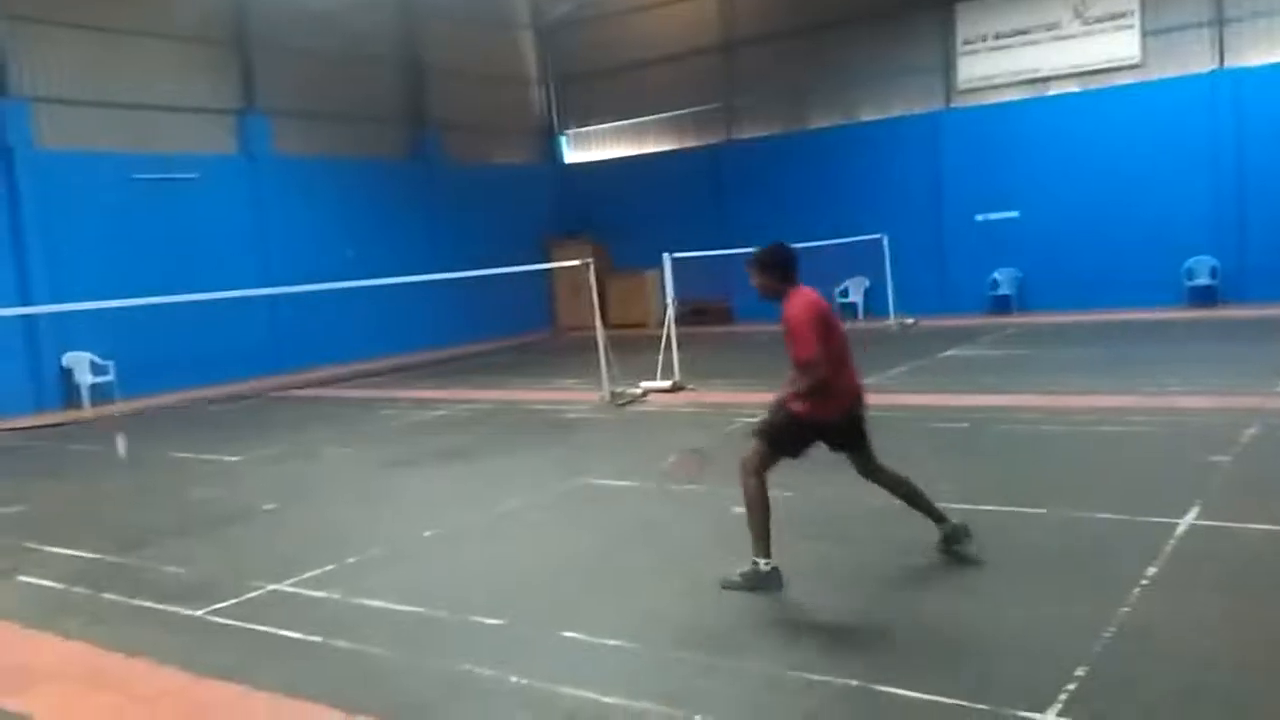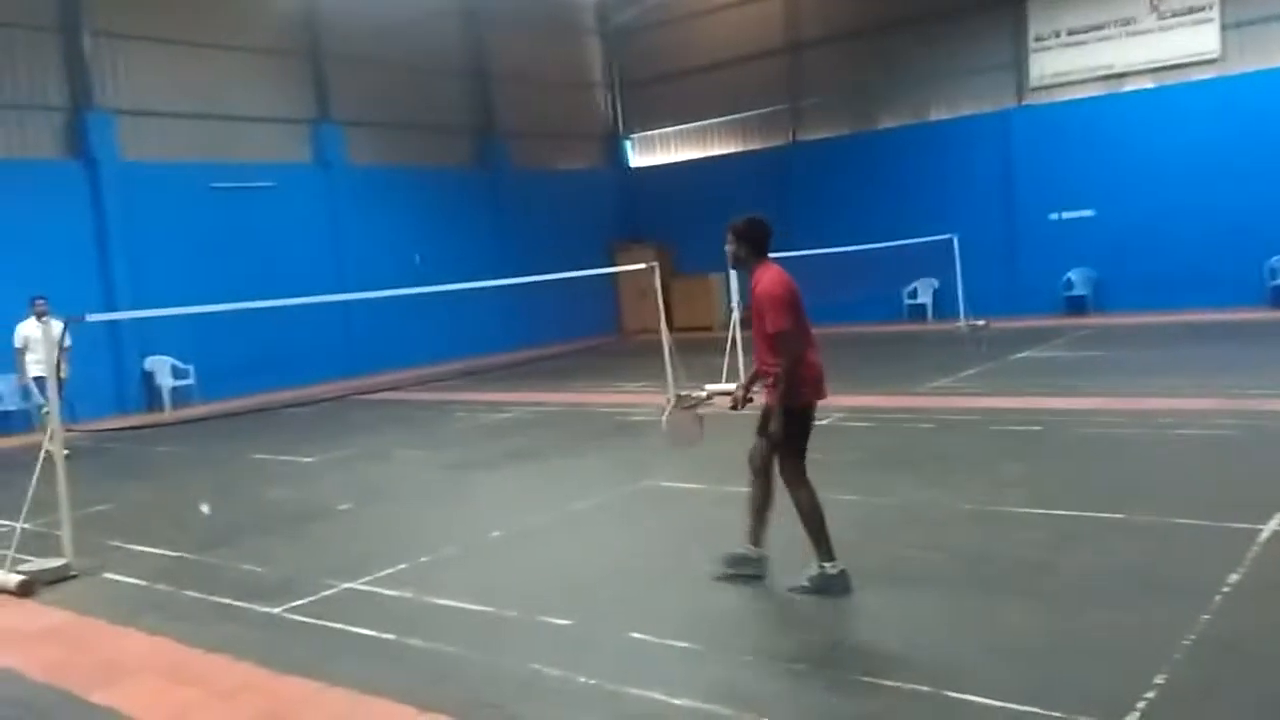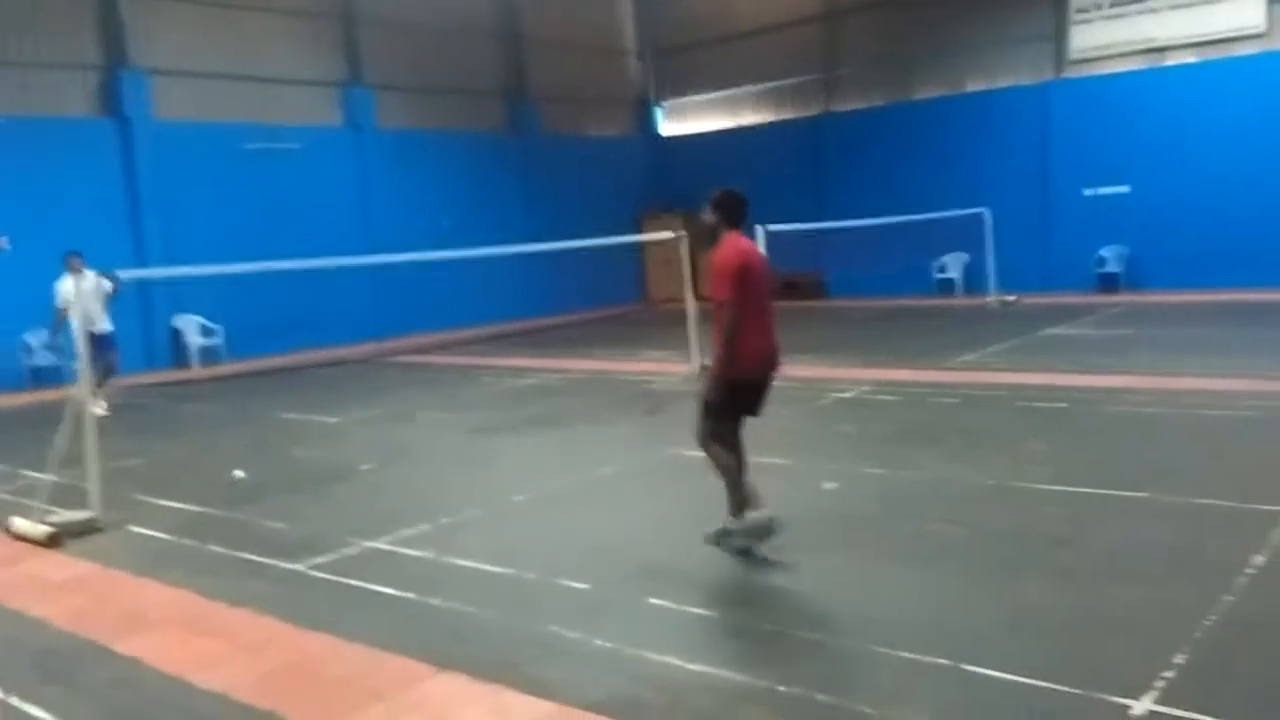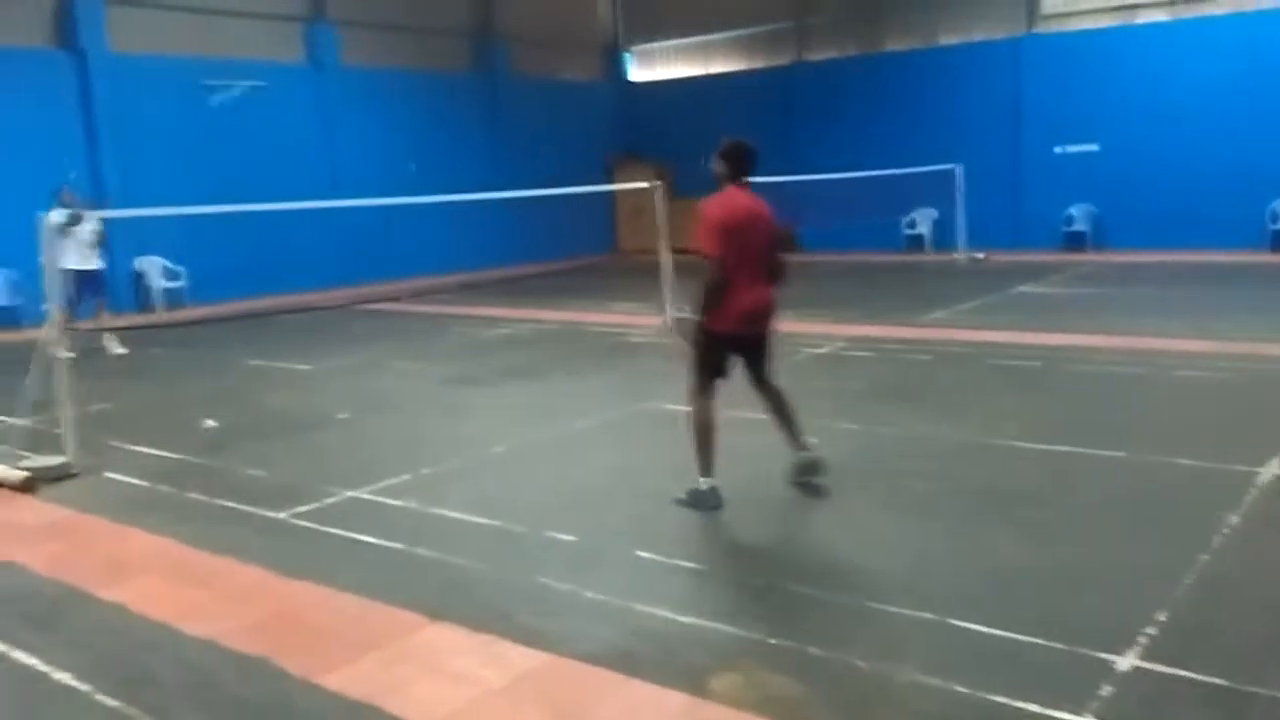
dt=0.5s
person 1, frame 1
left shoulder: (798, 312)
right shoulder: (803, 300)
left elbow: (820, 376)
left wrist: (784, 402)
right wrist: (786, 399)
left hip: (819, 404)
right hip: (844, 400)
left knee: (751, 467)
right knee: (870, 468)
left ankle: (763, 567)
right ankle: (949, 528)
person 1, frame 2
left shoulder: (769, 286)
right shoulder: (765, 279)
left elbow: (791, 354)
left wrist: (778, 410)
right wrist: (747, 384)
left hip: (792, 391)
right hip: (787, 387)
left knee: (792, 476)
right knee: (758, 461)
left ankle: (830, 570)
right ankle: (753, 553)
person 1, frame 3
left shoulder: (724, 255)
right shoulder: (751, 251)
left elbow: (729, 322)
left wrist: (715, 373)
left hip: (740, 362)
right hip: (763, 357)
left knee: (710, 437)
right knee: (728, 434)
left ankle: (755, 514)
right ankle: (740, 519)
person 1, frame 4
left shoulder: (716, 208)
right shoulder: (764, 210)
left elbow: (716, 274)
right elbow: (776, 269)
left wrist: (701, 317)
left hip: (725, 315)
right hip: (758, 311)
left knee: (701, 392)
right knee: (762, 381)
left ankle: (706, 486)
right ankle: (804, 457)
